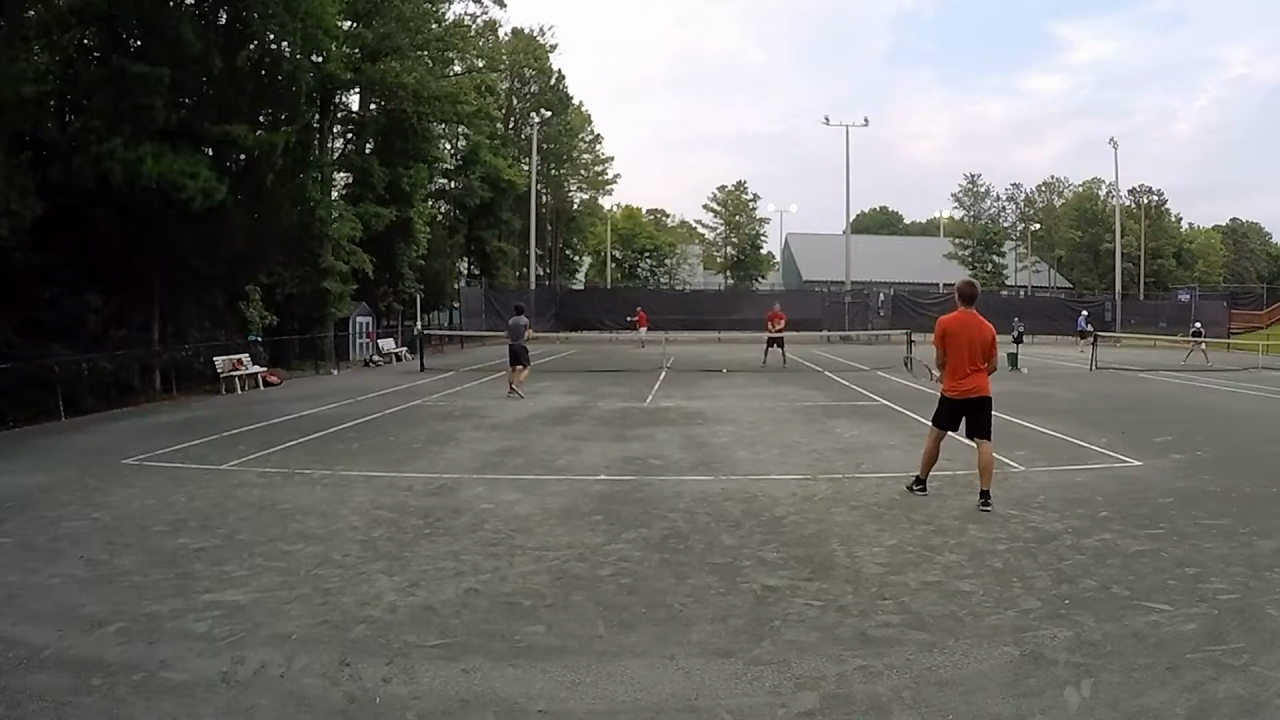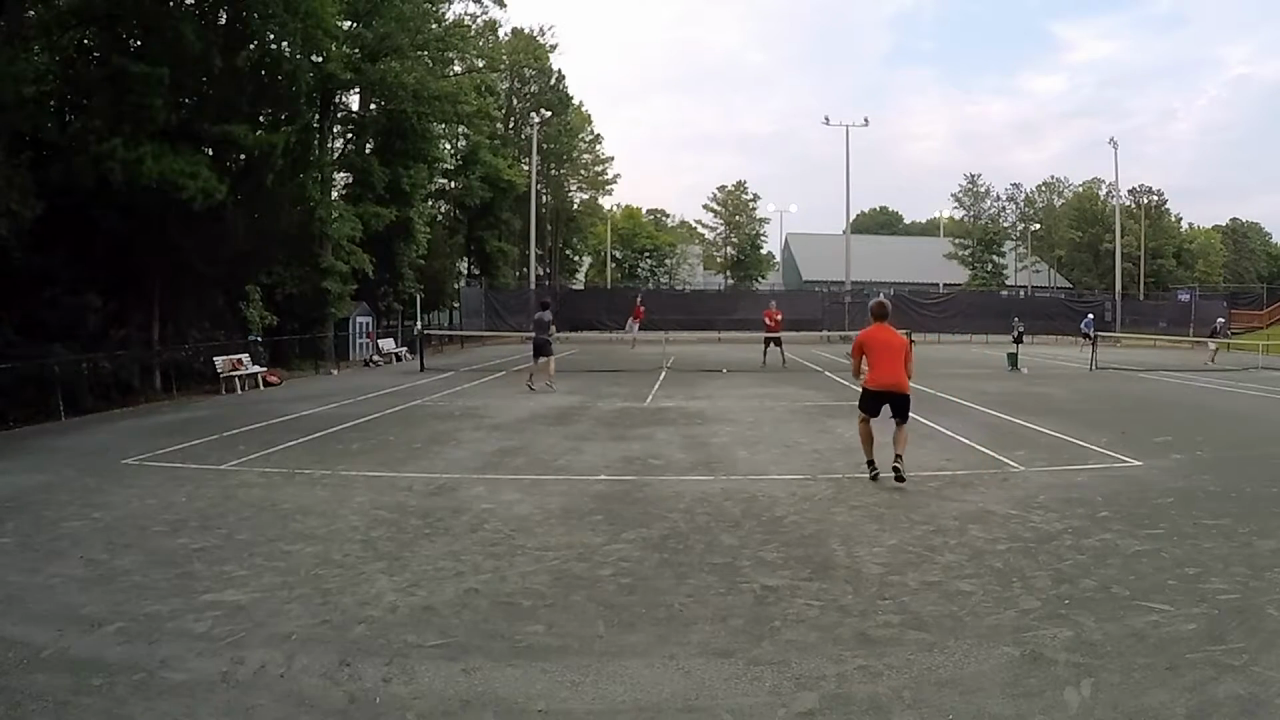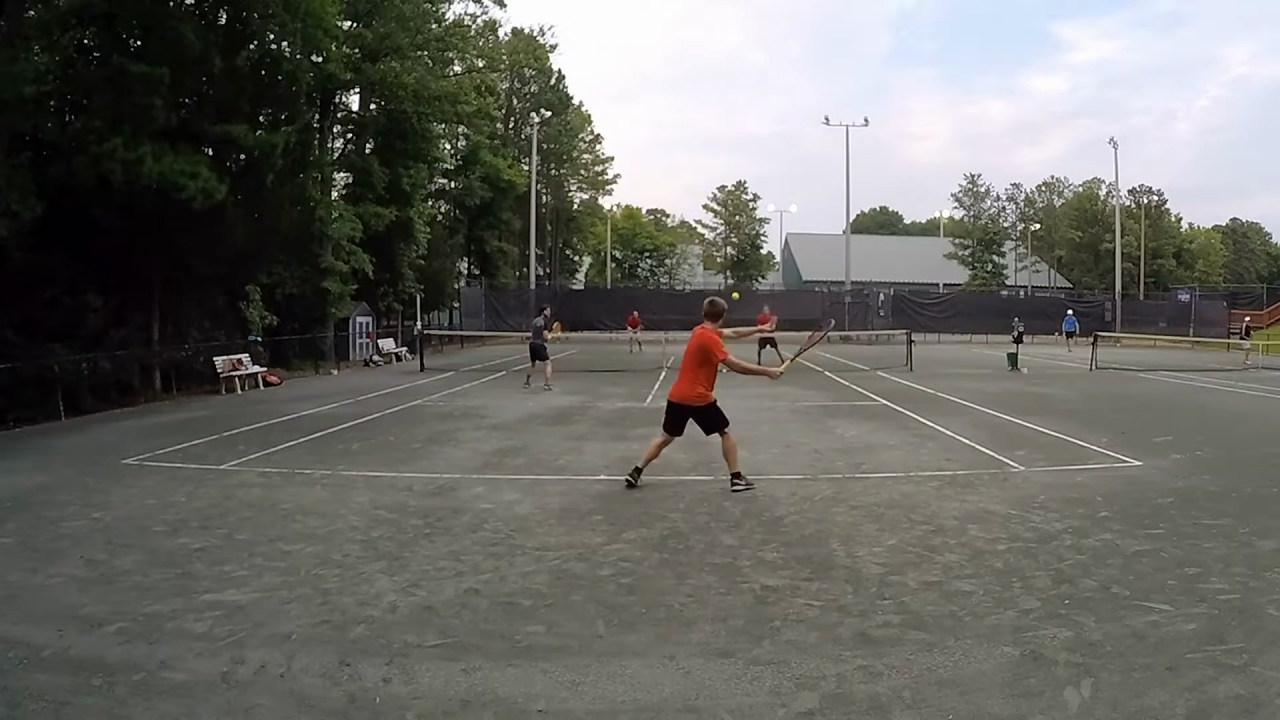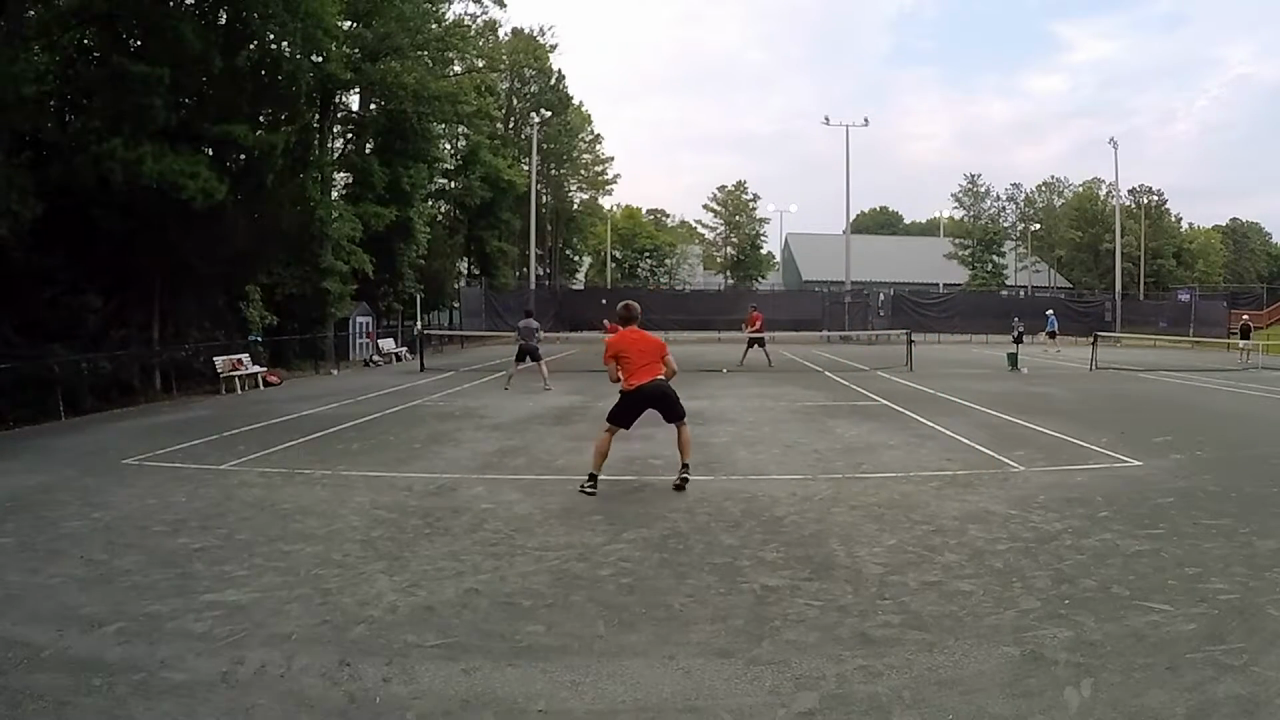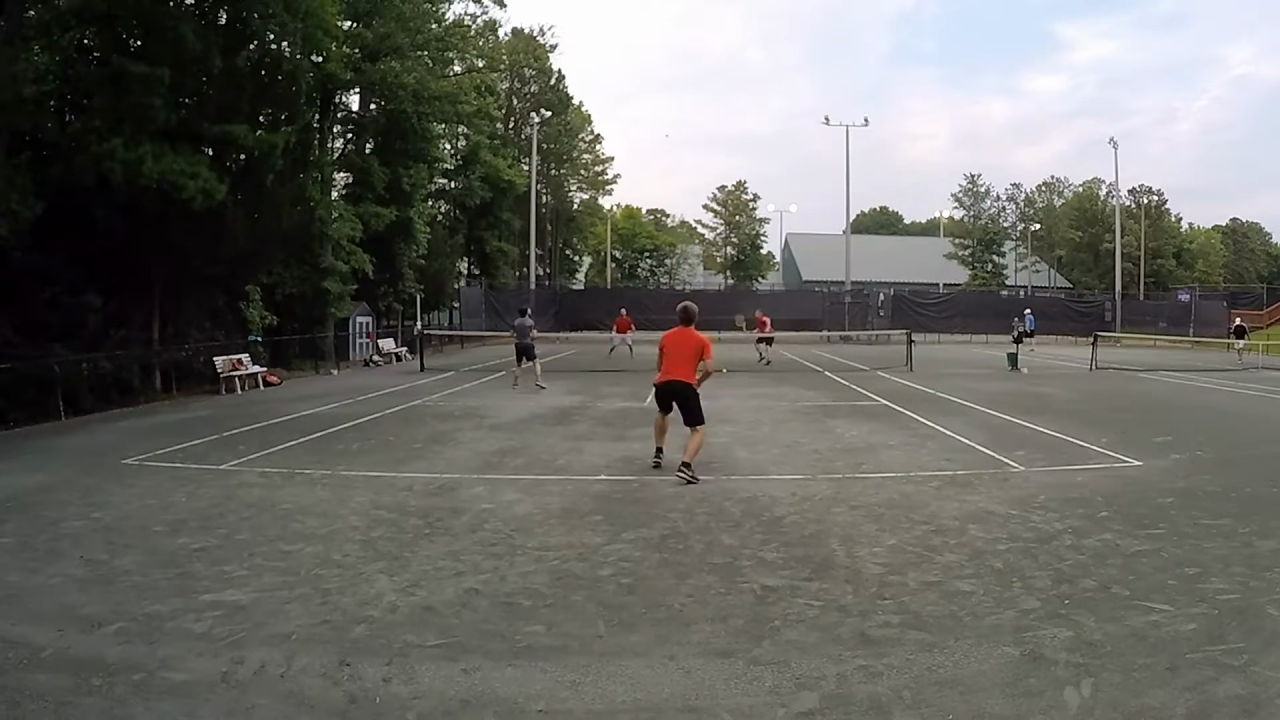
dt=1s
person 1, frame 1
left shoulder: (945, 322)
right shoulder: (988, 328)
left elbow: (940, 361)
right elbow: (993, 366)
left hip: (953, 392)
right hip: (981, 393)
left knee: (935, 437)
right knee: (984, 443)
left ankle: (920, 482)
right ankle: (985, 495)
person 1, frame 2
left shoulder: (863, 336)
right shoulder: (902, 339)
left elbow: (855, 372)
right elbow: (909, 373)
left wrist: (860, 376)
left hip: (875, 385)
right hip: (901, 388)
left knee: (863, 420)
right knee: (901, 424)
left ankle: (871, 464)
right ankle: (898, 460)
person 1, frame 3
left shoulder: (699, 331)
right shoulder: (710, 339)
left elbow: (731, 333)
right elbow: (734, 365)
left wrist: (759, 329)
right wrist: (766, 371)
left hip: (676, 396)
right hip: (699, 399)
left knee: (665, 437)
right knee: (726, 434)
left ankle: (635, 472)
right ankle: (736, 478)
person 1, frame 4
left shoulder: (613, 342)
right shoulder: (655, 339)
left elbow: (613, 377)
right elbow: (673, 369)
left hip: (634, 392)
right hip: (661, 387)
left knee: (609, 431)
right knee: (681, 424)
left ankle: (592, 479)
right ankle: (685, 470)
person 1, frame 5
left shoulder: (666, 336)
right shoulder: (702, 340)
right elbow: (708, 369)
right wrist: (698, 382)
left hip: (663, 385)
right hip: (685, 386)
left knee: (662, 413)
right knee: (698, 431)
left ankle: (659, 453)
right ankle: (685, 466)
